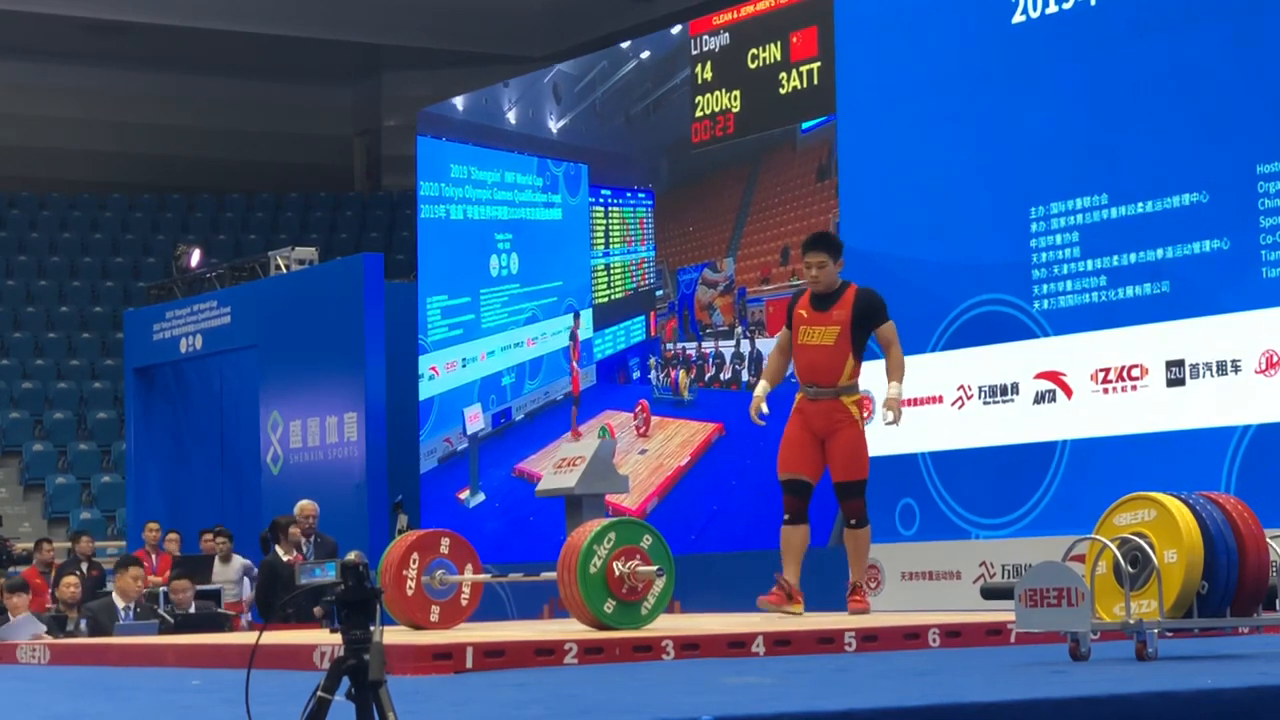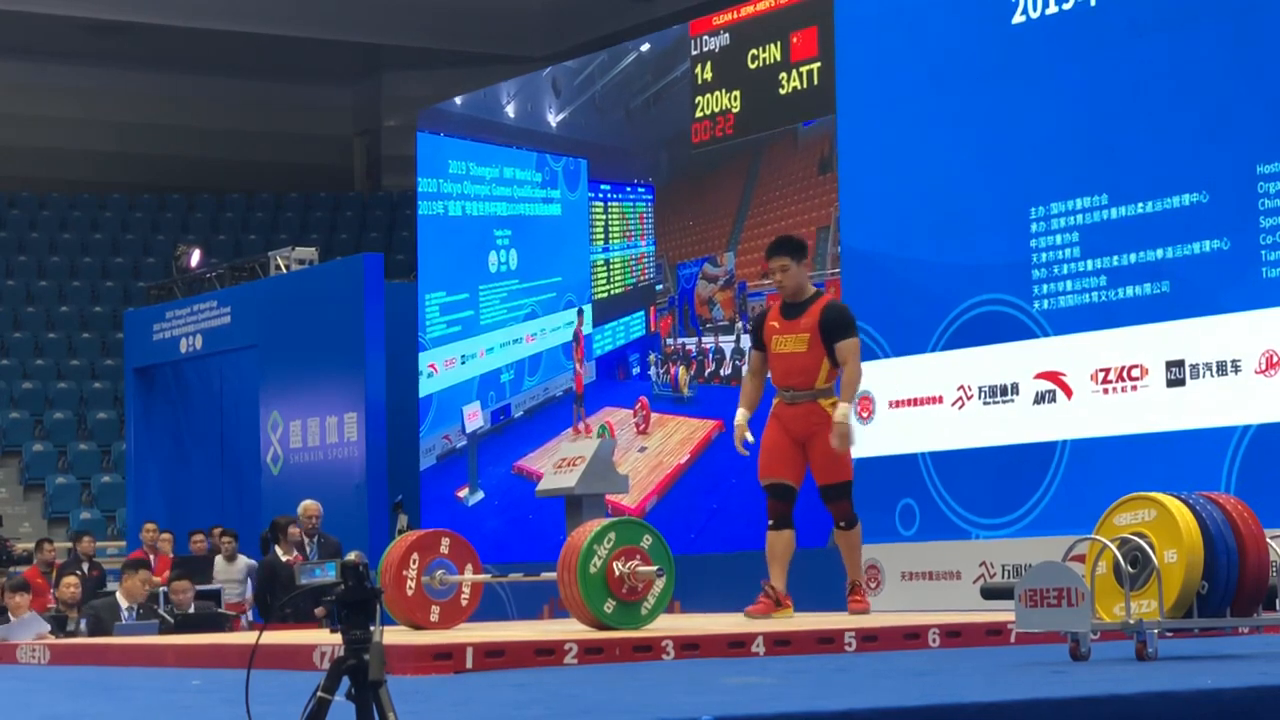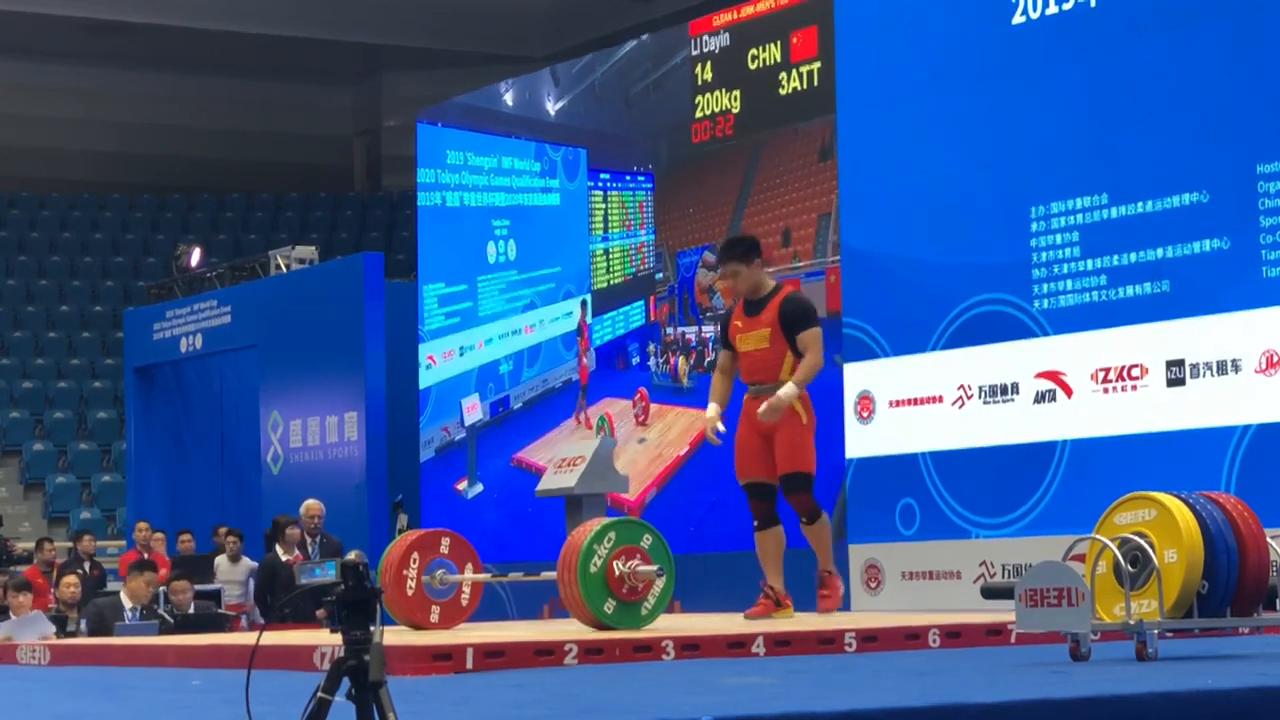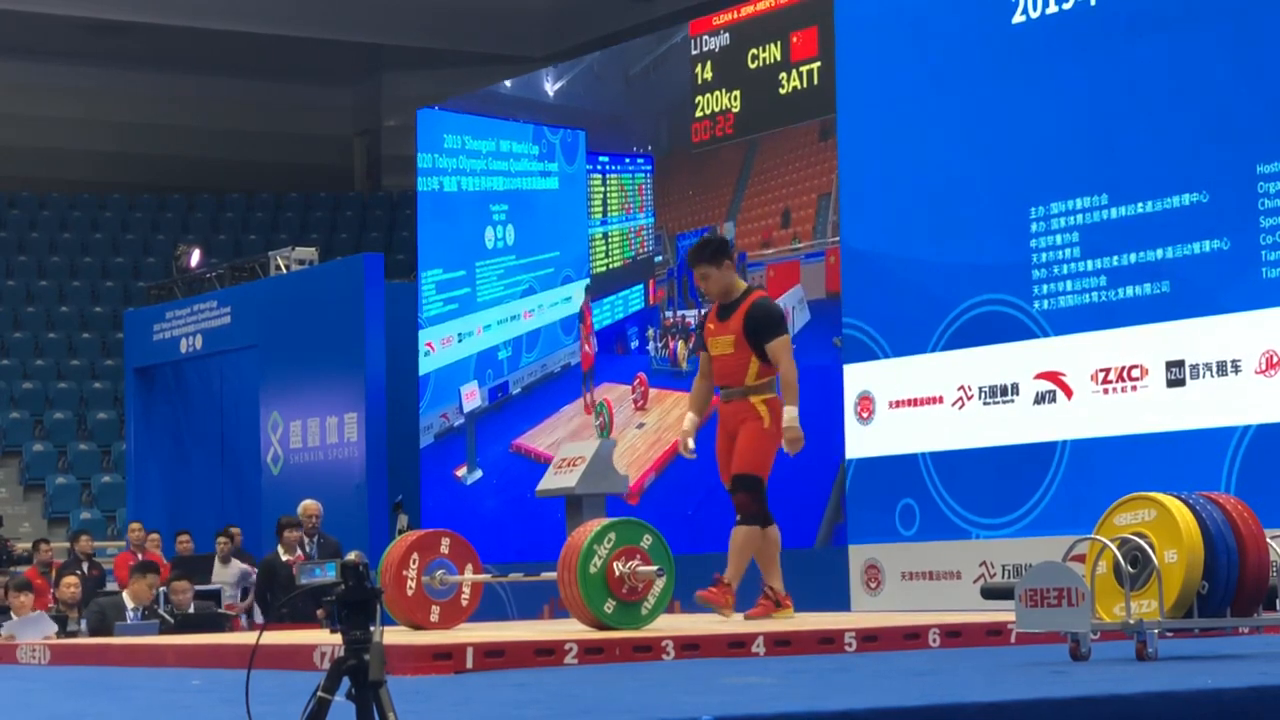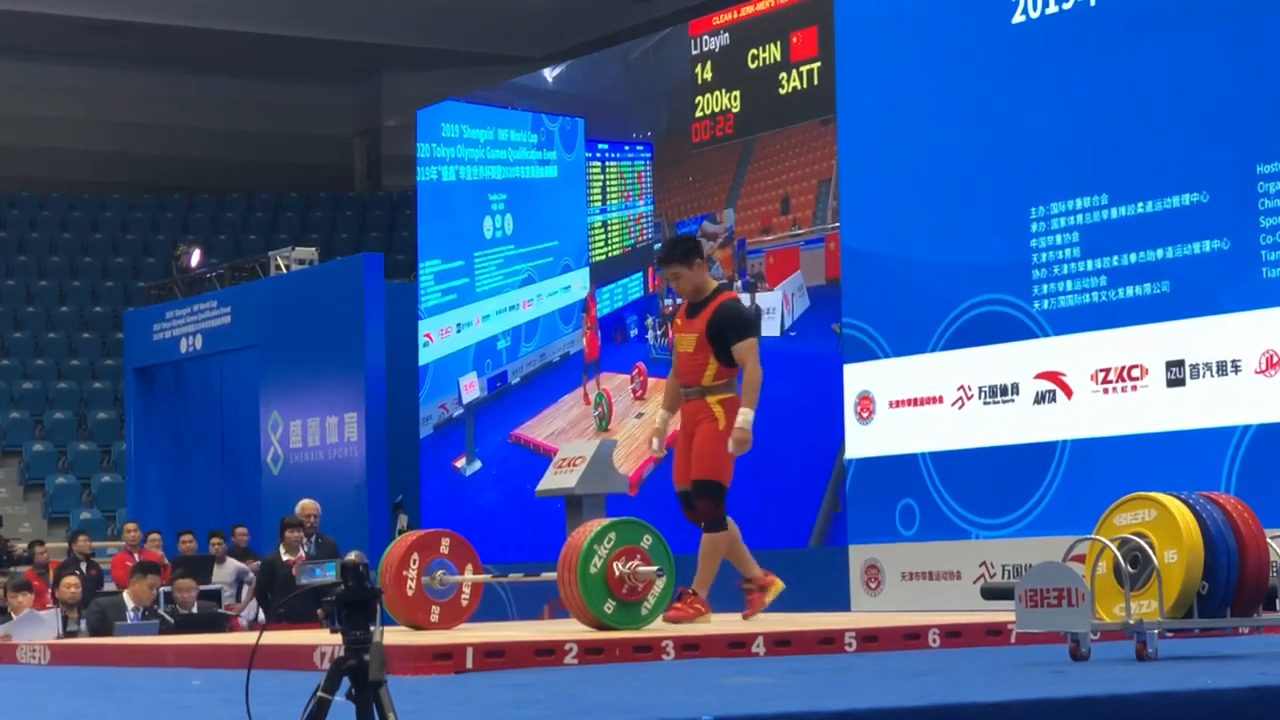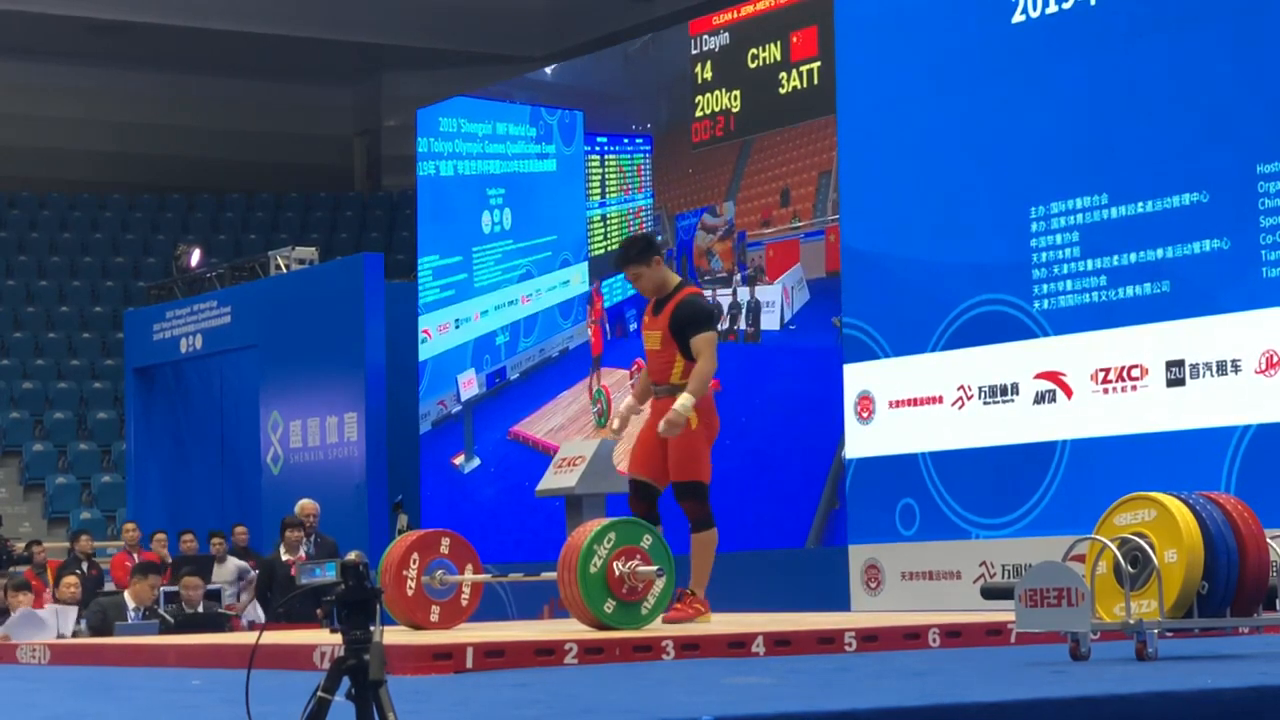
dt=0.3s
person 1, frame 1
left shoulder: (863, 300)
right shoulder: (798, 302)
left elbow: (891, 345)
right elbow: (782, 349)
left wrist: (894, 390)
right wrist: (762, 388)
left hip: (844, 410)
right hip: (804, 409)
left knee: (851, 501)
right knee: (793, 498)
left ankle: (856, 588)
right ankle: (788, 588)
person 1, frame 2
left shoulder: (832, 312)
right shoulder: (766, 319)
left elbow: (852, 366)
right elbow: (755, 372)
left wrist: (843, 412)
right wrist: (742, 417)
left hip: (820, 414)
right hip: (781, 414)
left knee: (839, 503)
right knee: (777, 505)
left ankle: (855, 585)
right ankle: (777, 594)
person 1, frame 3
left shoulder: (792, 304)
right shoulder: (733, 317)
left elbow: (815, 355)
right elbow: (725, 370)
left wrist: (785, 394)
right wrist: (713, 409)
left hip: (790, 409)
right hip: (752, 411)
left knee: (799, 495)
right knee: (759, 504)
left ankle: (828, 574)
right ankle: (776, 593)
person 1, frame 4
left shoulder: (761, 309)
right shoulder: (710, 317)
left elbow: (786, 364)
right elbow: (704, 376)
left wrist: (790, 417)
right wrist: (691, 421)
left hip: (759, 411)
right hip: (728, 414)
left knee: (745, 499)
right knee: (754, 506)
left ankle: (725, 589)
right ankle: (777, 595)
person 1, frame 5
left shoulder: (729, 311)
right shoulder: (682, 312)
left elbow: (751, 367)
left wrist: (744, 419)
right wrist: (663, 419)
left hip: (719, 412)
right hip: (691, 413)
left knee: (708, 504)
right knee: (692, 505)
left ankle: (696, 597)
right ankle: (759, 579)
person 1, frame 6
left shoulder: (692, 305)
right shoulder: (653, 307)
left elbow: (707, 362)
left wrist: (683, 406)
right wrist: (630, 405)
left hip: (689, 413)
right hip: (660, 412)
left knee: (694, 503)
right knee: (640, 498)
left ankle: (696, 596)
